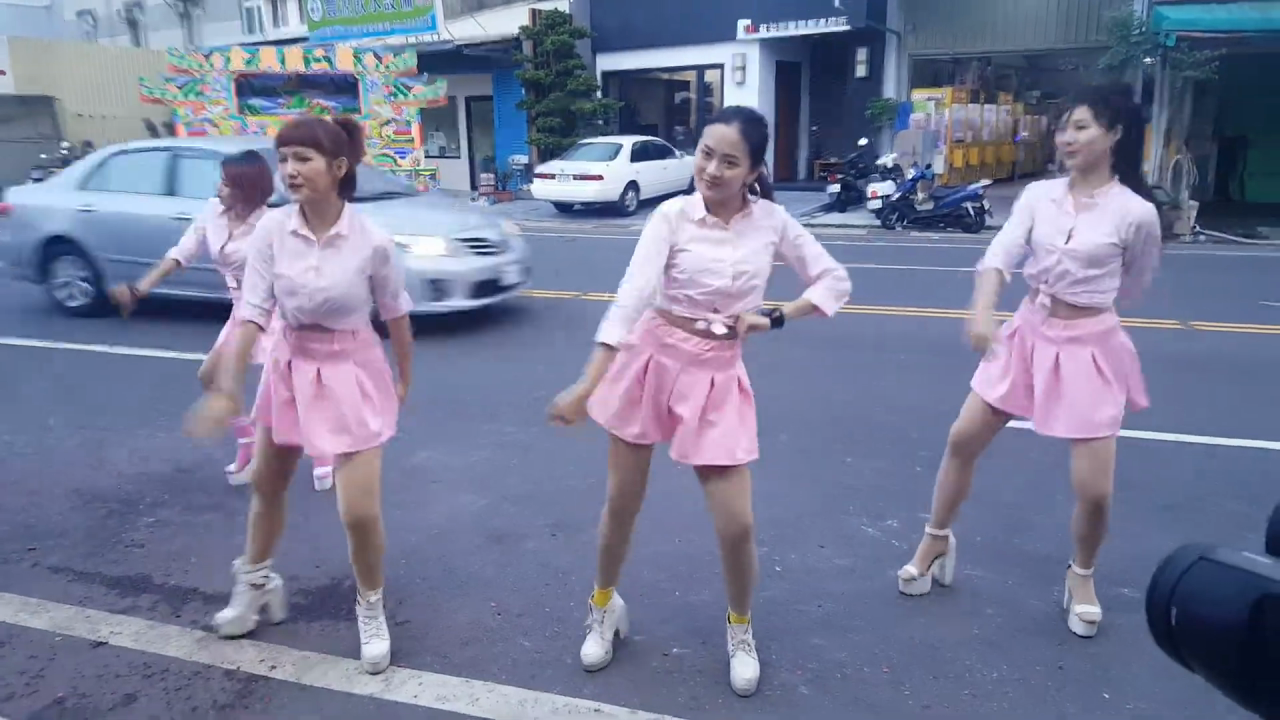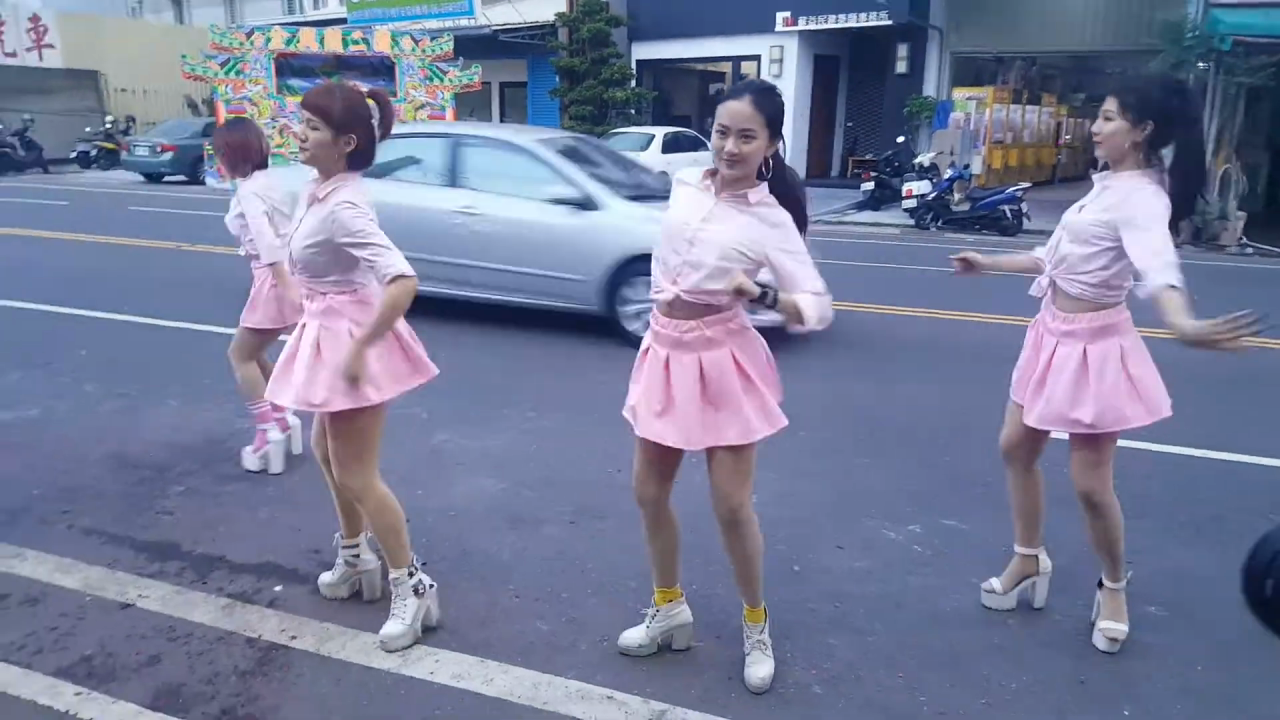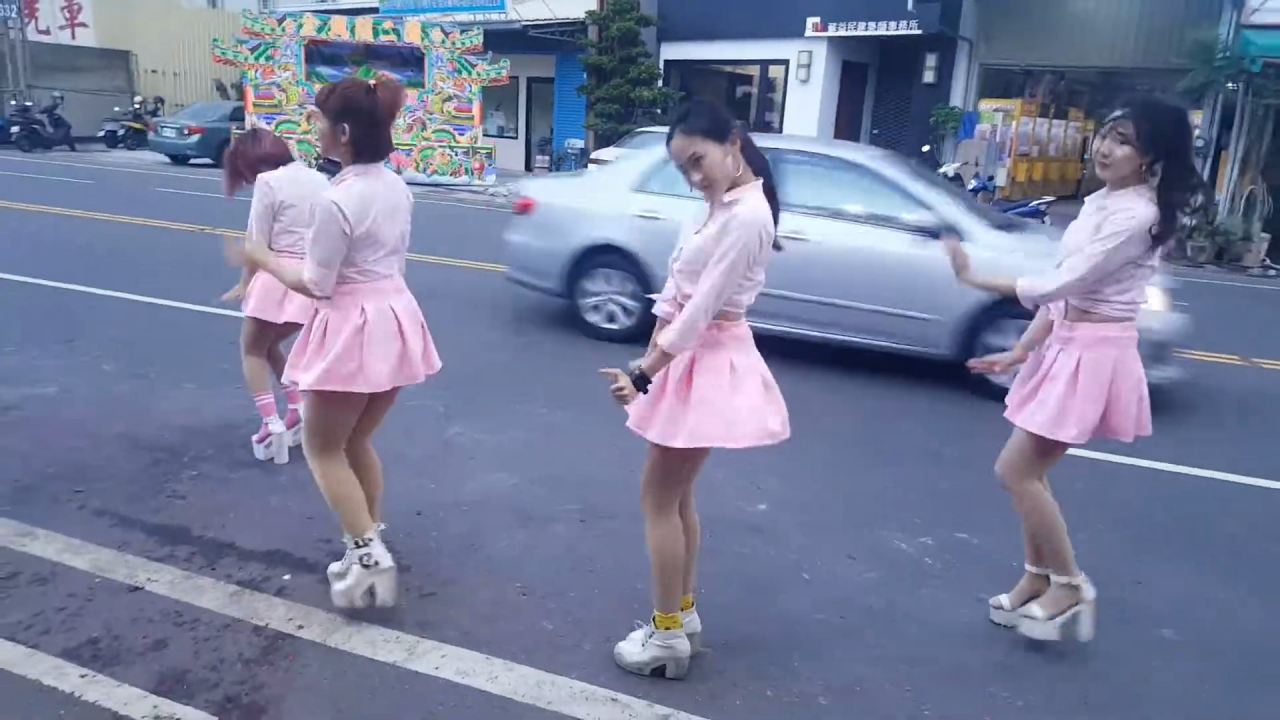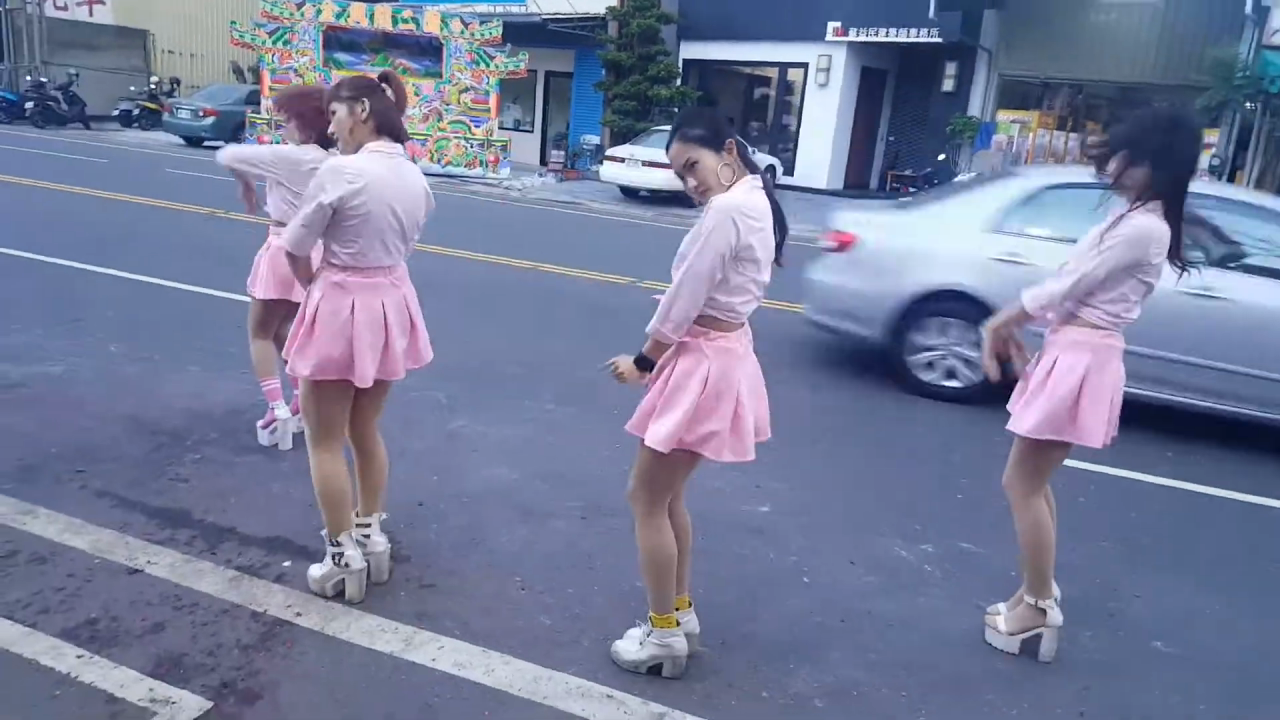
dt=0.3s
person 1, frame 1
left shoulder: (772, 223)
right shoulder: (672, 217)
left elbow: (834, 281)
right elbow: (632, 300)
left wrist: (772, 318)
right wrist: (584, 384)
left hip: (716, 377)
right hip: (654, 363)
left knee: (736, 524)
right knee: (622, 503)
left ankle: (740, 631)
right ankle: (603, 608)
person 1, frame 2
left shoulder: (770, 221)
right shoulder: (685, 184)
left elbow: (815, 308)
left wrist: (756, 293)
left hip: (720, 360)
right hip: (664, 352)
left knee: (732, 508)
right knee: (649, 493)
left ankle: (755, 627)
right ankle: (669, 609)
person 1, frame 3
left shoulder: (742, 217)
right shoulder: (731, 204)
left elbow: (699, 312)
left wrist: (642, 376)
right wrist: (652, 369)
left hip: (709, 363)
right hip: (698, 360)
left knee: (656, 498)
right knee: (674, 494)
left ankle: (669, 633)
right ankle: (681, 614)
person 1, frame 4
left shoulder: (725, 211)
right shoulder: (754, 202)
left elbow: (683, 302)
left wrist: (642, 360)
right wrist: (656, 358)
left hip: (703, 365)
right hip: (718, 358)
left knee: (646, 498)
right knee: (667, 495)
left ankle: (665, 634)
right ankle: (679, 613)
person 2, frame 1
left shoulder: (1136, 214)
right shoulder: (1040, 195)
left elbow: (1135, 283)
right elbow: (999, 256)
right wrist: (983, 311)
left hip: (1090, 348)
right hip: (1028, 335)
left knee: (1094, 488)
right knee: (963, 441)
left ankle: (1082, 575)
right ankle: (938, 543)
person 2, frame 2
left shoulder: (1141, 198)
right shoulder: (1107, 187)
left elbow: (1156, 261)
left wrist: (1181, 323)
right wrist: (992, 264)
left hip: (1094, 343)
right hip: (1052, 332)
left knee: (1091, 486)
right knee: (1015, 449)
left ankle: (1113, 588)
right ankle: (1029, 560)
person 2, frame 3
left shoulder: (1136, 215)
right shoulder: (1098, 204)
left elbow: (1062, 284)
left wrist: (977, 279)
right wrist: (1022, 349)
left hip: (1097, 354)
right hip: (1066, 348)
left knee: (1019, 471)
right knee: (1020, 467)
left ankle: (1069, 587)
right ankle: (1041, 578)
person 2, frame 4
left shoulder: (1141, 228)
right shoulder: (1133, 219)
left elbow: (1065, 288)
left wrist: (1001, 322)
right wrist: (1013, 329)
left hip: (1081, 359)
right hip: (1069, 353)
left knee: (1023, 483)
right knee: (1028, 480)
left ankle: (1038, 609)
right ankle: (1038, 592)
person 3, frame 1
left shoulder: (371, 242)
right shoulder: (273, 230)
left elbow: (396, 316)
right elbow: (252, 314)
left wrist: (399, 377)
right wrist: (226, 391)
left hip: (352, 374)
right hip: (291, 368)
left knee: (359, 509)
right knee: (267, 486)
left ankle: (371, 608)
right ankle: (255, 582)
person 3, frame 2
left shoulder: (346, 208)
right shoulder: (317, 189)
left elbow: (404, 282)
left wrist: (363, 347)
left hip: (353, 333)
right hip: (325, 330)
left knee: (354, 473)
right knee: (330, 457)
left ankle: (412, 586)
right ankle: (354, 559)
person 3, frame 3
left shoulder: (337, 201)
right shoulder: (395, 185)
left elbow: (320, 285)
left wrist: (261, 260)
left hip: (354, 326)
right hip: (394, 314)
left knee: (323, 450)
right knee: (355, 441)
left ankle: (370, 557)
right ankle: (366, 546)
person 3, frame 4
left shoulder: (339, 171)
right shoulder: (417, 180)
left elbow: (295, 250)
left wrist: (316, 284)
left hip: (341, 306)
right hip: (392, 303)
left knee: (325, 441)
right knee: (365, 429)
left ankle: (343, 558)
right ankle: (371, 536)
person 4, frame 1
right shoulder: (213, 212)
right elbow: (183, 251)
right wrist: (143, 286)
right knee: (208, 376)
left ankle: (323, 454)
right ankle: (249, 445)
person 4, frame 2
left shoulder: (250, 191)
right shoulder: (263, 182)
left elbow: (266, 240)
left wrist: (282, 283)
left hip: (275, 281)
right hip: (282, 278)
left knee: (242, 357)
right knee: (251, 352)
left ankle: (269, 433)
right ankle: (281, 424)
person 4, frame 3
left shoulder: (268, 183)
right shoulder: (319, 179)
left elbow: (257, 241)
left wrist: (243, 284)
left hip: (278, 276)
left knee: (251, 351)
right knee: (269, 345)
left ankle: (272, 426)
right ankle: (297, 414)
person 4, frame 4
left shoulder: (286, 157)
left elbow: (227, 156)
left wrist: (247, 185)
left hip: (283, 253)
right hip: (316, 255)
left knee: (260, 335)
right knee: (279, 330)
left ankle: (277, 410)
right ankle: (304, 401)
